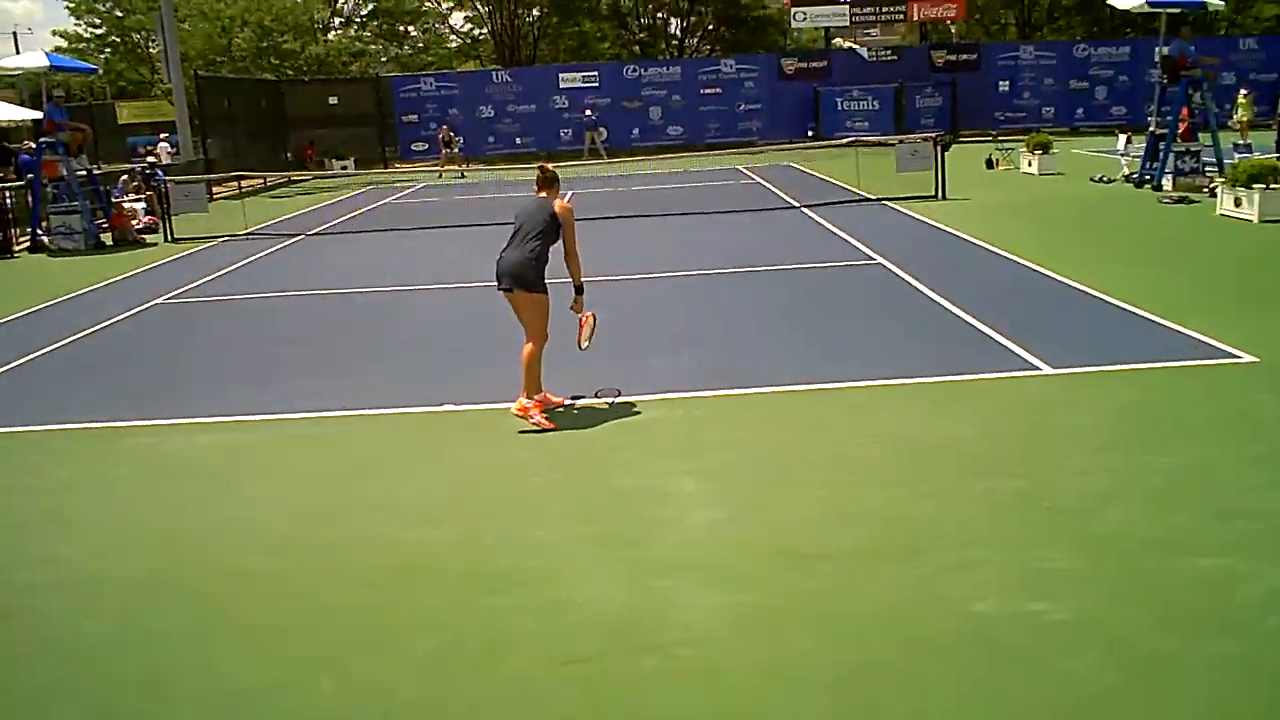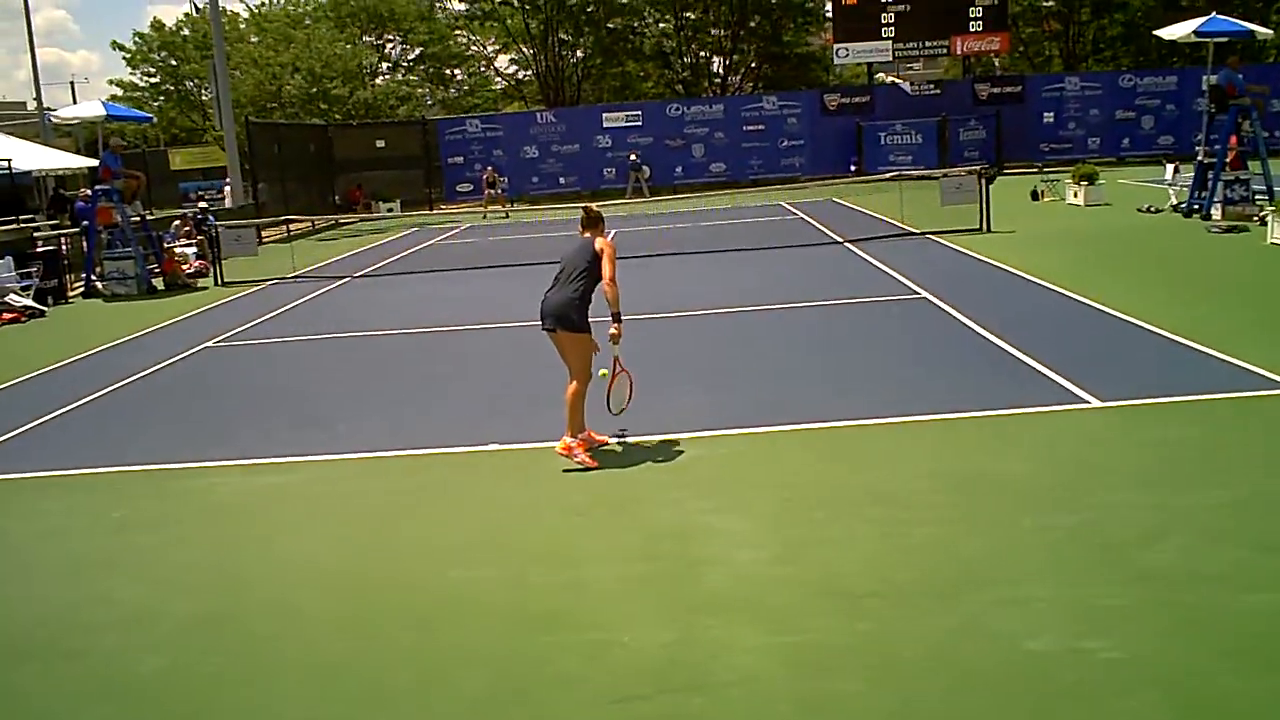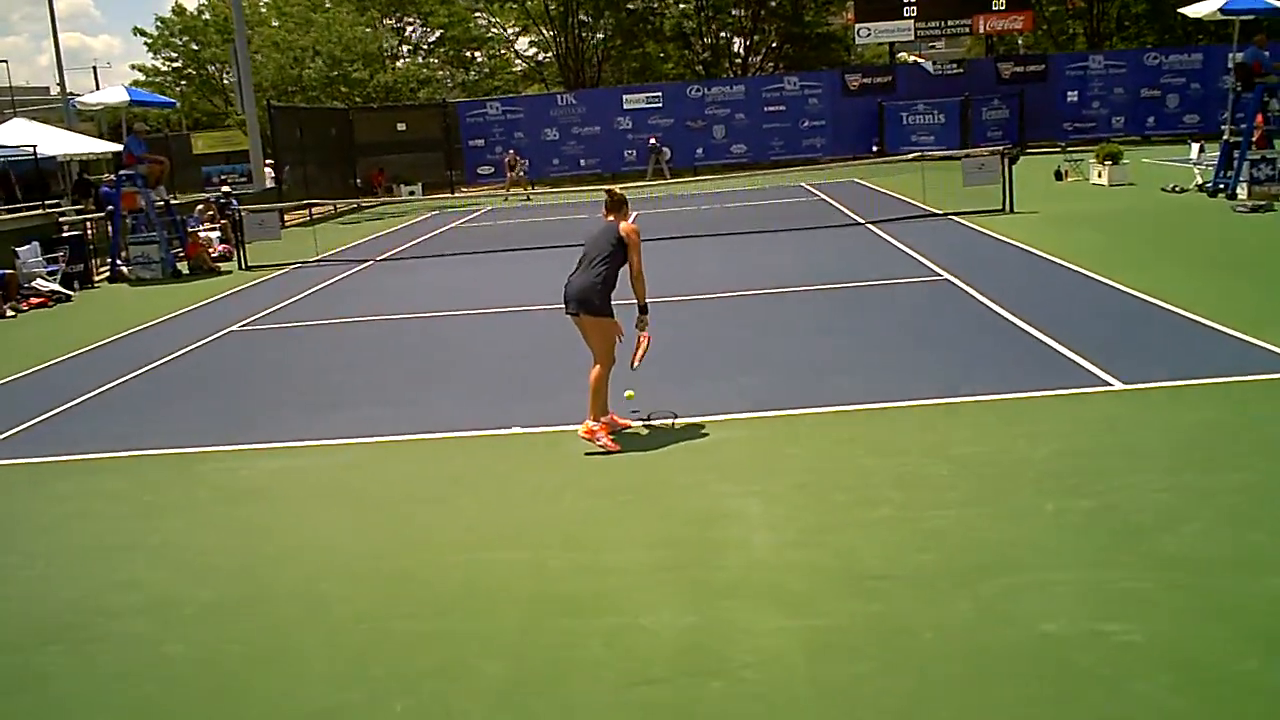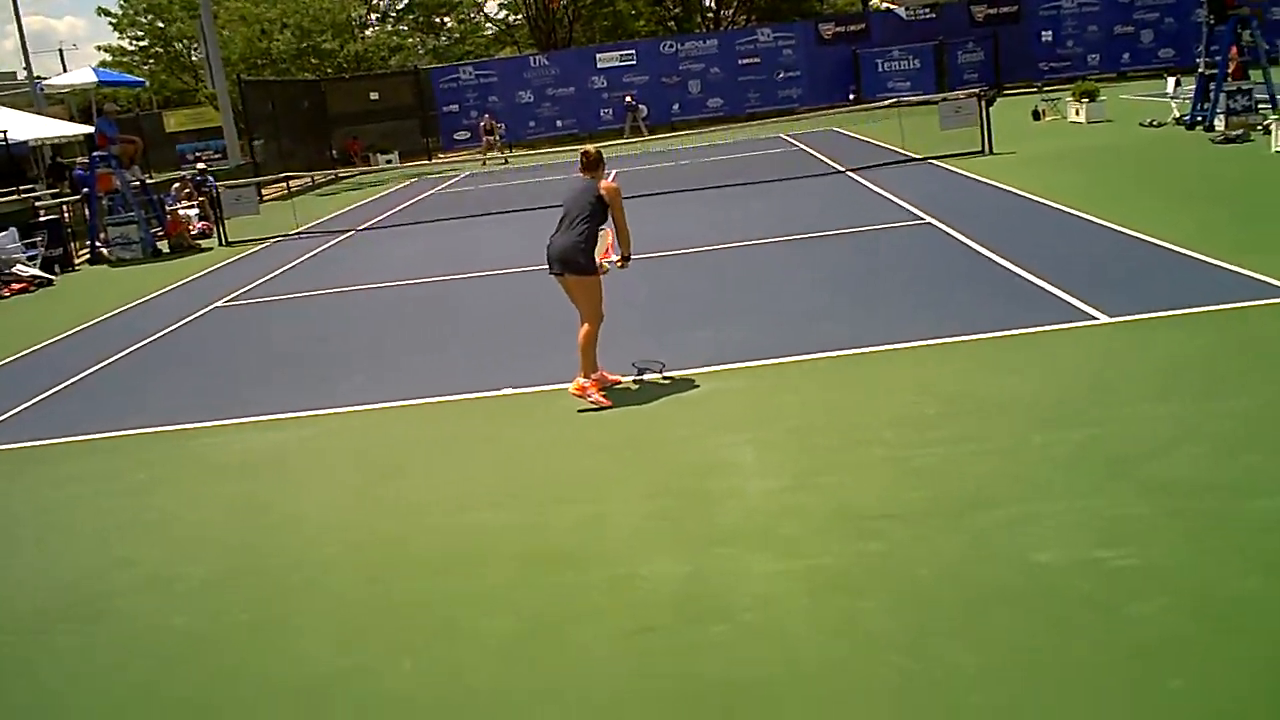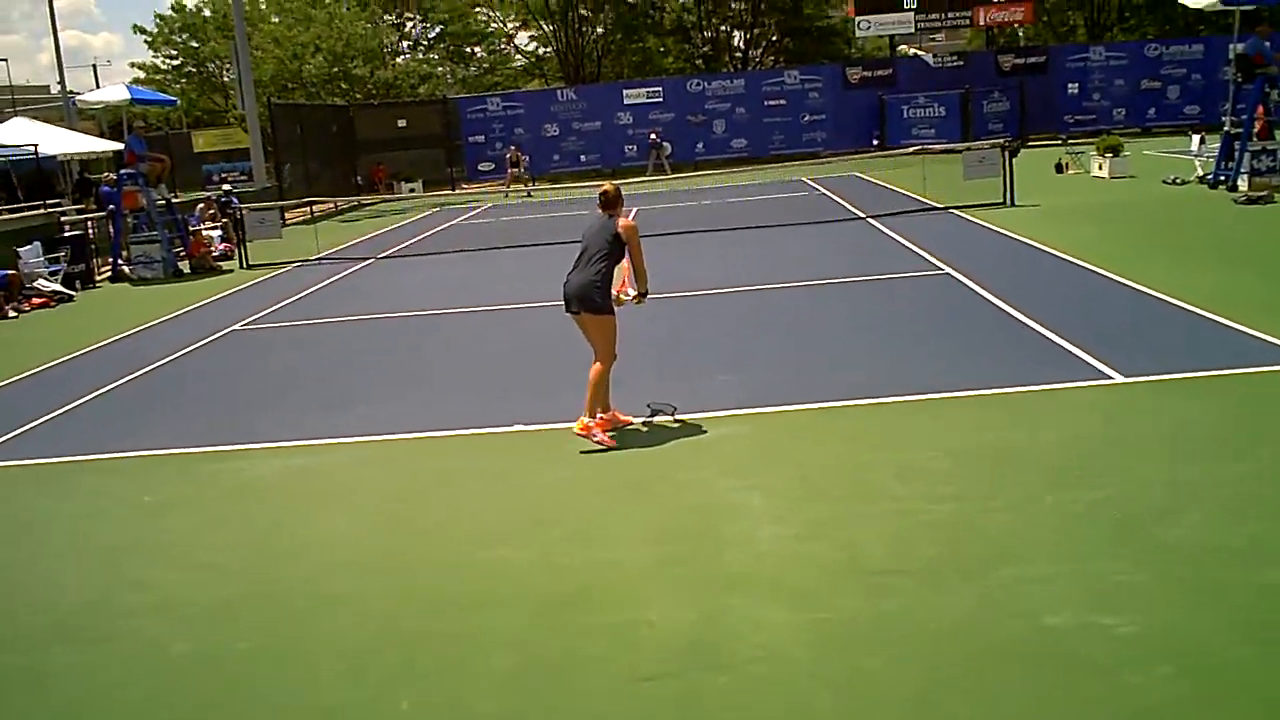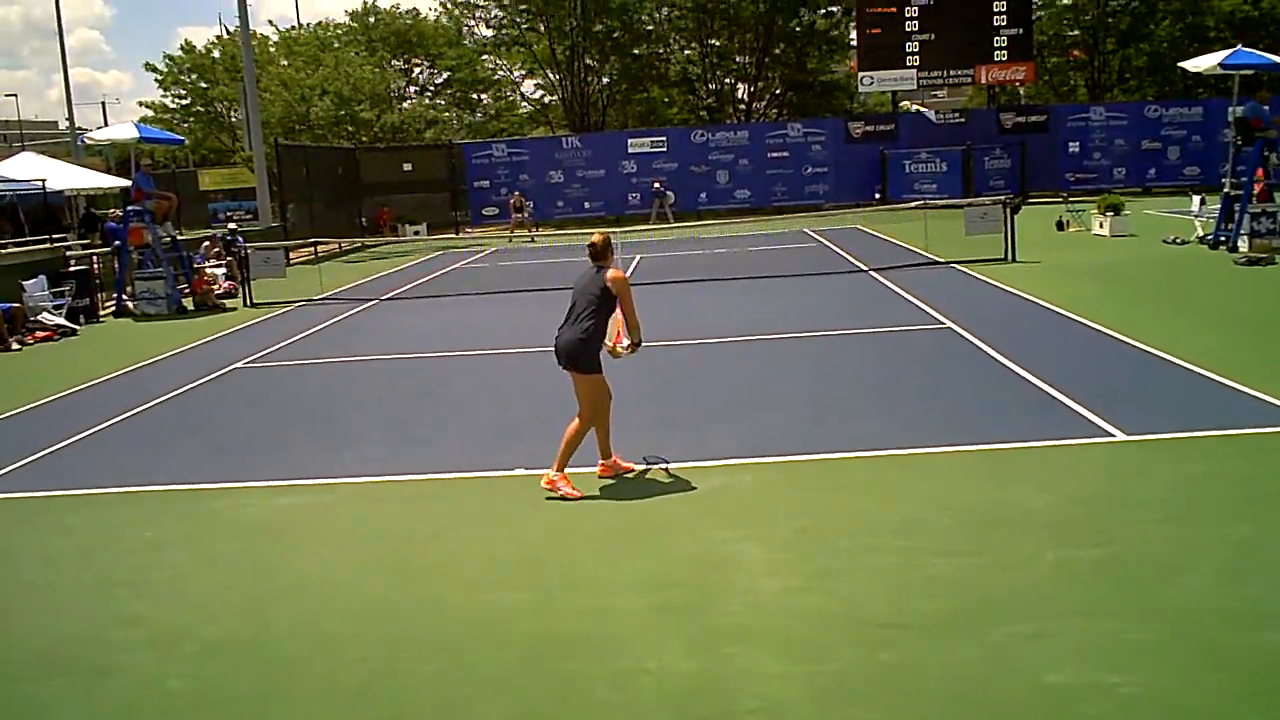
dt=0.5s
person 1, frame 1
left shoulder: (525, 207)
right shoulder: (562, 207)
right elbow: (570, 252)
right wrist: (579, 291)
left hip: (505, 266)
right hip: (526, 268)
left knee: (536, 336)
right knee: (536, 338)
left ankle: (537, 394)
right ankle: (526, 401)
person 1, frame 2
left shoulder: (573, 248)
right shoulder: (604, 244)
right elbow: (608, 281)
left wrist: (587, 337)
right wrist: (616, 319)
left hip: (549, 307)
right hip: (569, 309)
left knee: (580, 376)
right knee: (580, 377)
left ankle: (580, 433)
right ankle: (569, 440)
person 1, frame 3
left shoulder: (597, 232)
right shoulder: (629, 229)
right elbow: (636, 273)
left wrist: (609, 320)
right wrist: (643, 310)
left hip: (572, 291)
right hip: (592, 293)
left knee: (604, 359)
right knee: (604, 361)
left ankle: (604, 416)
right ankle: (592, 424)
person 1, frame 4
left shoulder: (574, 189)
right shoulder: (609, 187)
right elbow: (621, 229)
left wrist: (592, 262)
right wrist: (625, 256)
left hip: (555, 251)
right hip: (575, 253)
left knee: (590, 317)
right knee: (592, 319)
left ankle: (593, 373)
right ankle: (582, 381)
person 1, frame 5
left shoulder: (592, 226)
right shoulder: (626, 225)
right elbow: (638, 267)
left wrist: (610, 294)
right wrist: (641, 292)
left hip: (572, 288)
right hip: (591, 291)
left knee: (603, 354)
right knee: (605, 358)
left ankle: (605, 414)
right ankle: (587, 421)
person 1, frame 6
left shoulder: (583, 278)
right shoulder: (617, 277)
right elbow: (631, 319)
left wrist: (605, 344)
right wrist: (635, 342)
left hip: (564, 342)
right hip: (581, 348)
left knee: (603, 400)
right knee: (587, 415)
left ankle: (607, 461)
right ankle: (555, 474)
